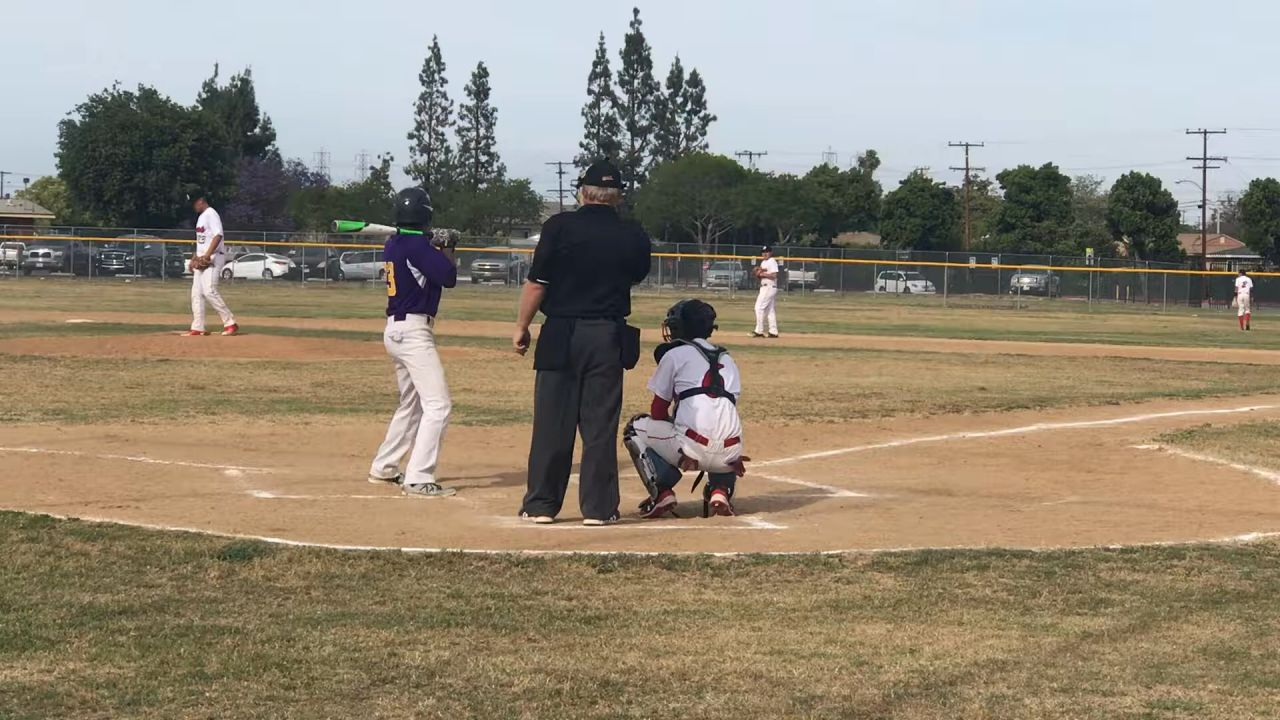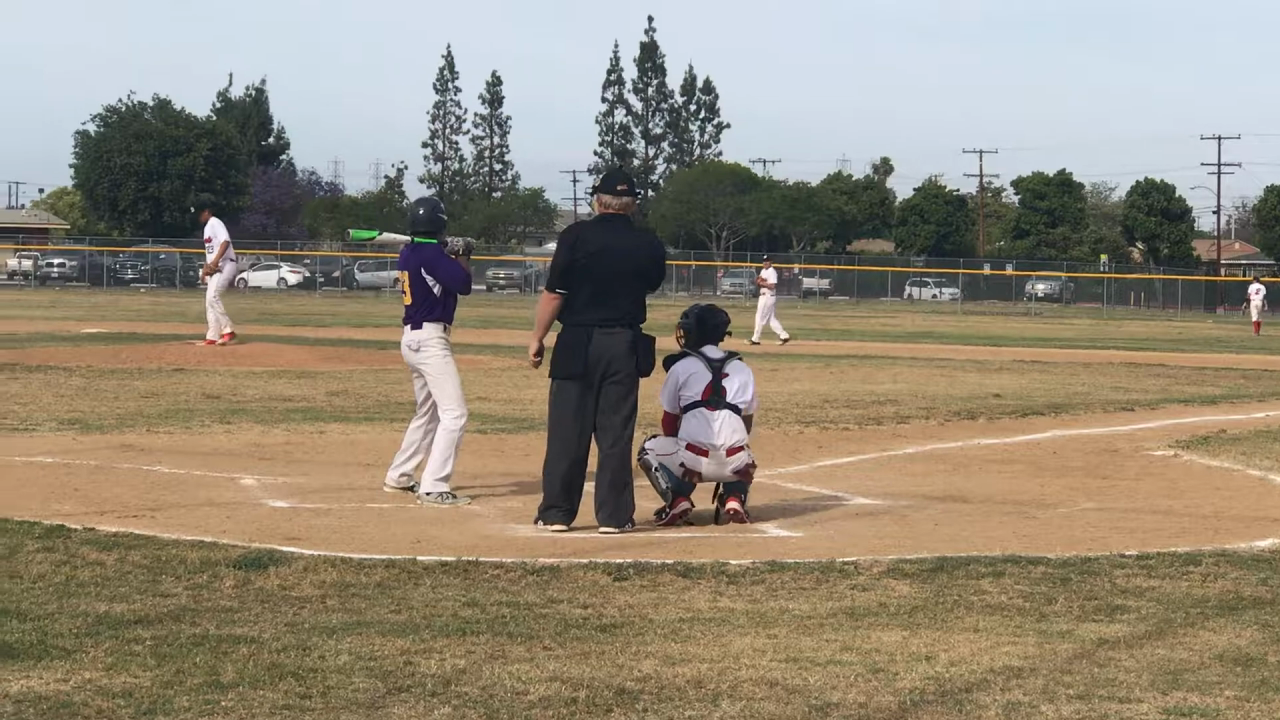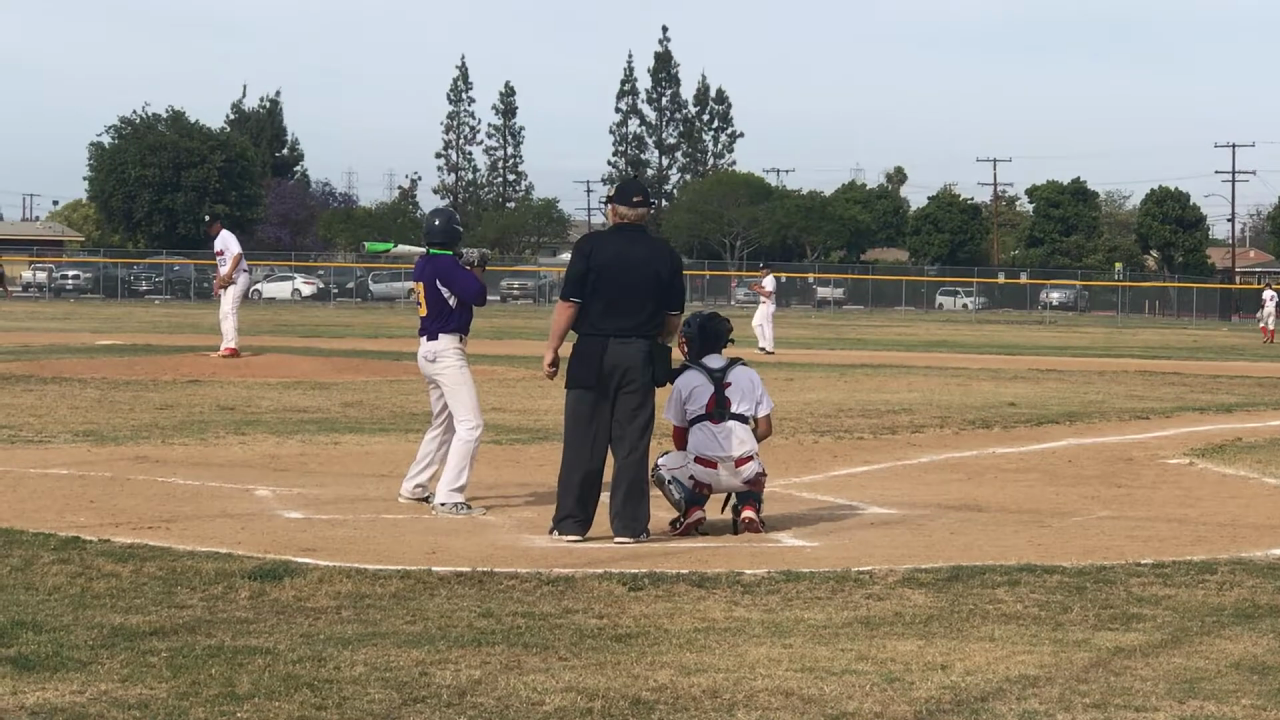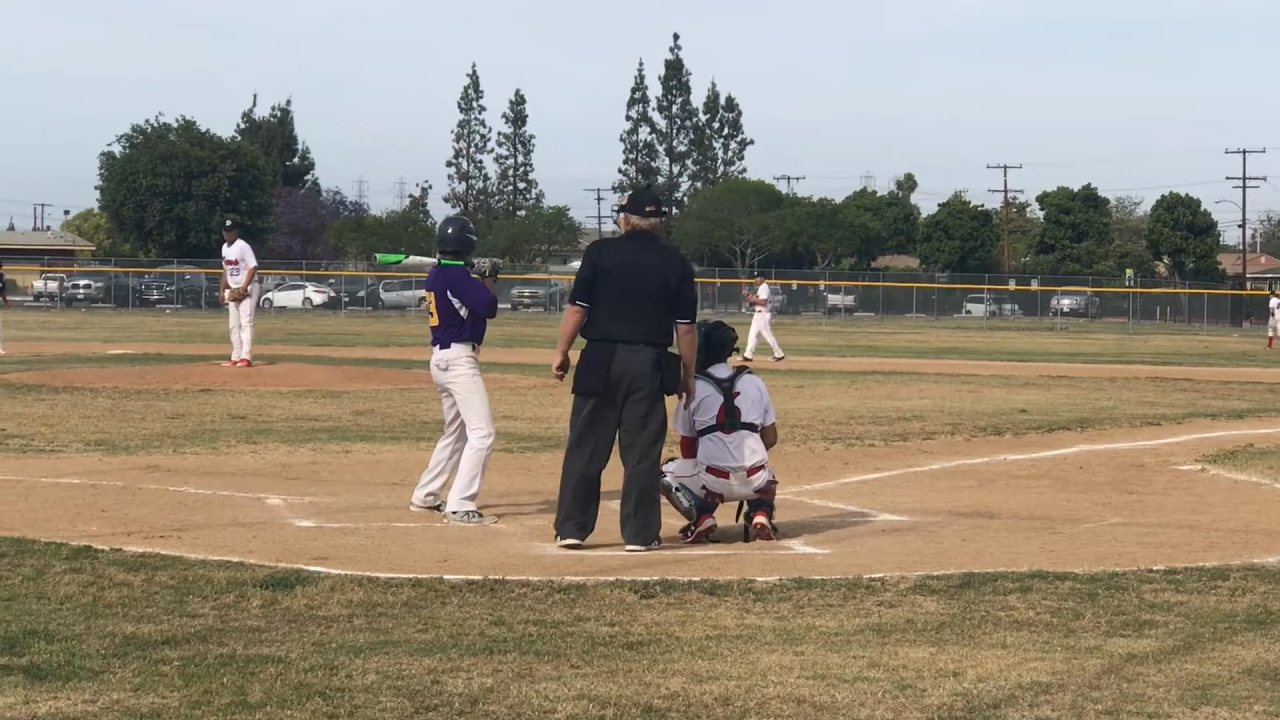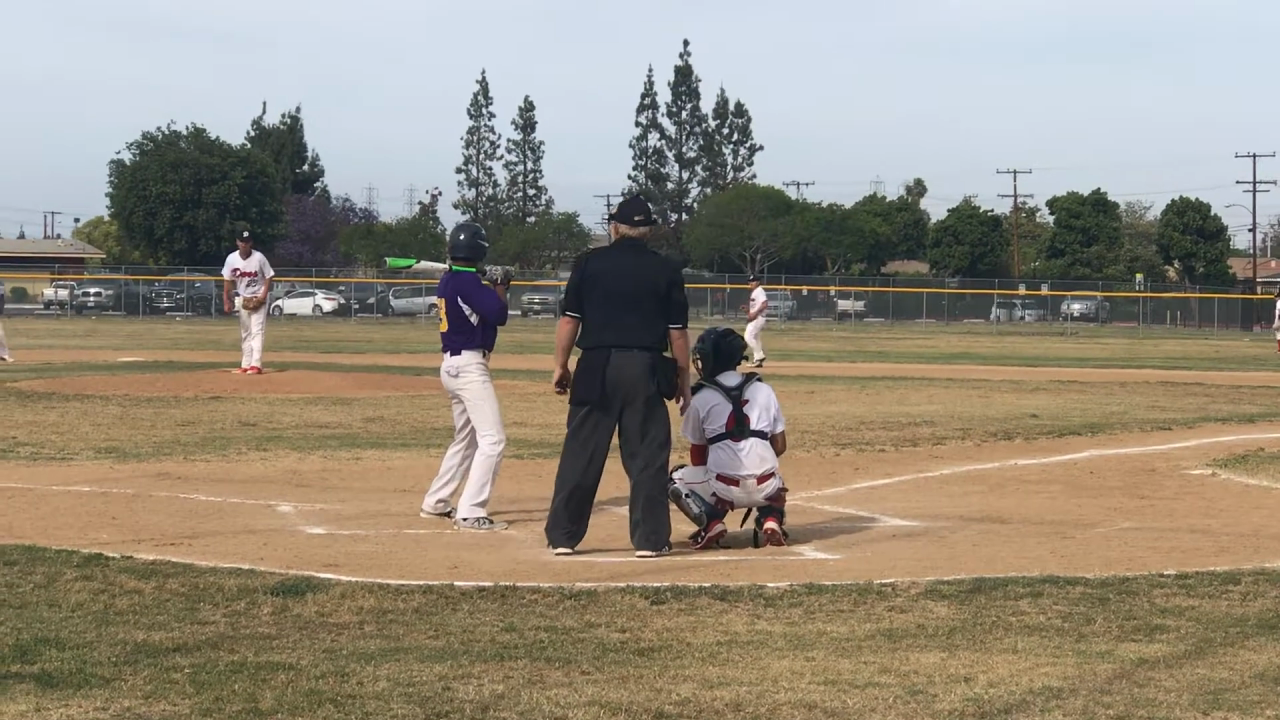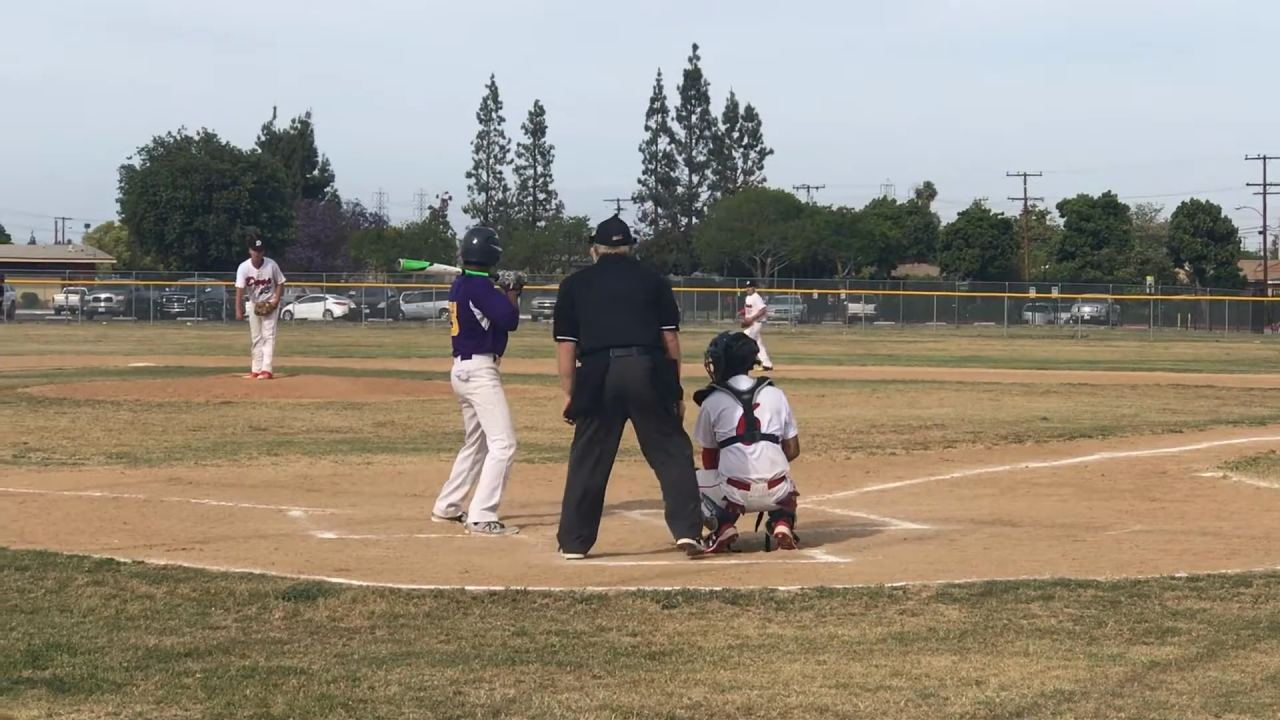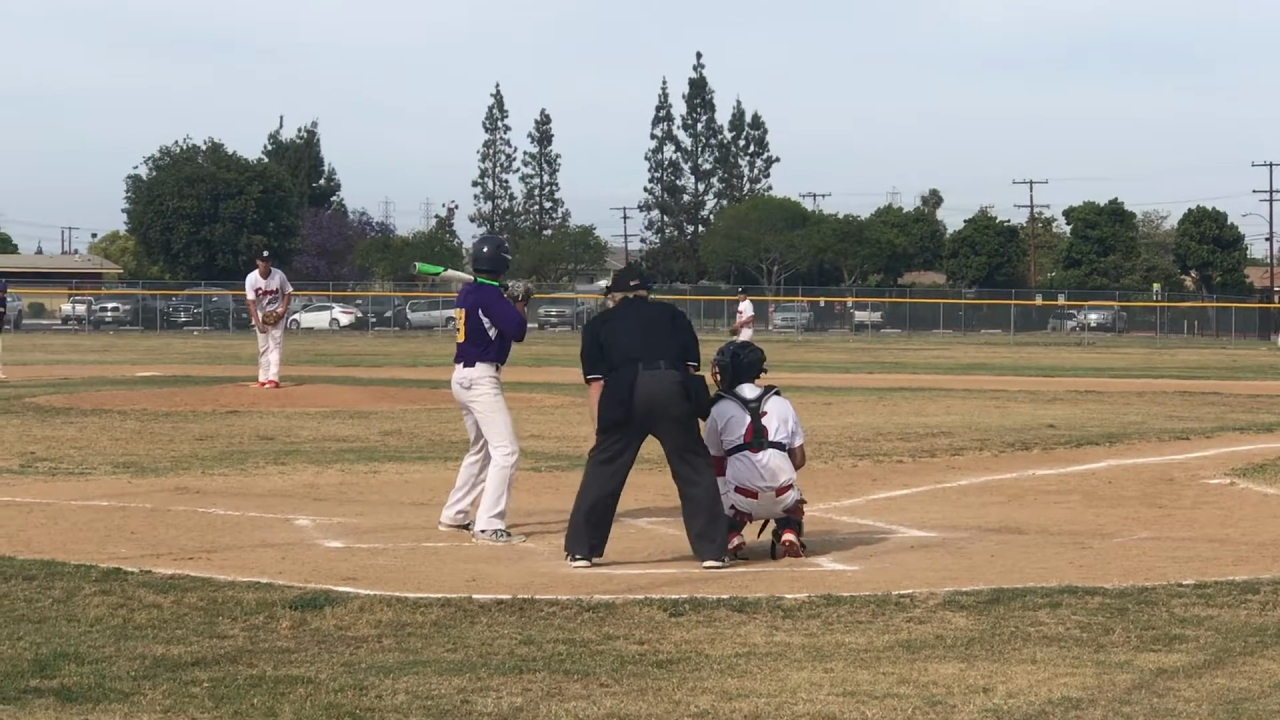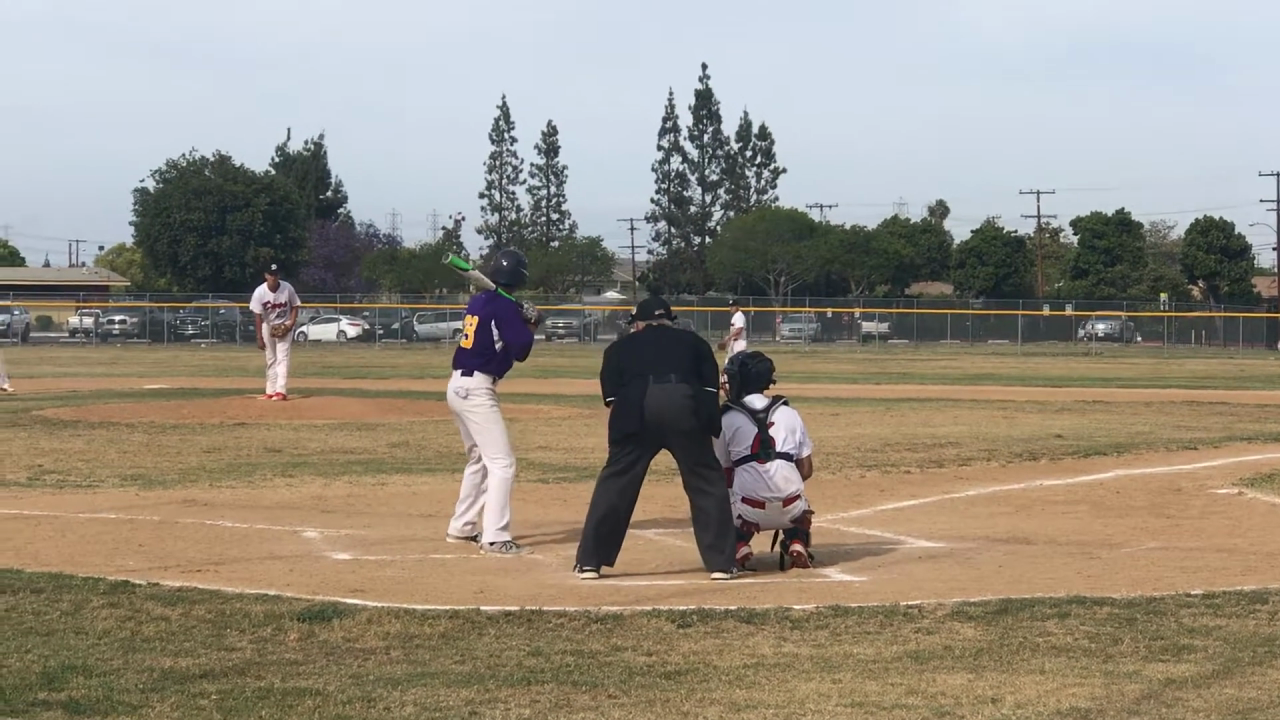
dt=0.3s
person 1, frame 1
left shoulder: (559, 226)
right shoulder: (635, 237)
left elbow: (536, 284)
left wrist: (522, 327)
left hip: (561, 334)
right hip: (608, 337)
left knee: (552, 422)
right knee: (601, 426)
left ankle: (541, 504)
right ankle: (599, 507)
person 1, frame 2
left shoulder: (576, 236)
right shoulder: (650, 245)
left elbow: (554, 294)
left wrist: (537, 338)
left hip: (578, 343)
right hip: (625, 346)
left knee: (567, 430)
right knee: (617, 434)
left ankle: (556, 512)
right ankle: (614, 515)
person 1, frame 3
left shoulder: (591, 245)
right shoulder: (665, 255)
left elbow: (568, 304)
right elbow: (673, 317)
left wrist: (552, 349)
right wrist: (656, 348)
left hip: (592, 354)
right hip: (640, 356)
left knee: (581, 442)
right knee: (632, 444)
left ankle: (570, 523)
right ankle: (629, 525)
person 1, frame 4
left shoulder: (600, 251)
right shoulder: (676, 263)
left elbow: (577, 309)
right elbow: (685, 327)
left wrist: (561, 352)
right wrist: (688, 375)
left hip: (601, 361)
right hip: (650, 364)
left knee: (585, 447)
right knee: (643, 452)
left ankle: (571, 527)
right ankle: (640, 533)
person 1, frame 5
left shoulder: (589, 262)
right shoulder: (666, 269)
left elbow: (569, 320)
right elbow: (677, 332)
left wrist: (561, 366)
right wrist: (684, 379)
left hip: (596, 368)
right hip: (645, 369)
left knee: (580, 454)
right knee: (647, 458)
left ankle: (562, 536)
right ankle: (650, 539)
person 1, frame 6
left shoulder: (575, 283)
right shoulder: (652, 279)
left elbow: (566, 344)
right elbow: (669, 336)
left wrist: (569, 393)
right wrist: (674, 387)
left hip: (597, 376)
right hip: (647, 371)
left knee: (587, 460)
right knee: (672, 452)
left ankle: (574, 541)
right ankle: (688, 530)
person 1, frame 7
left shoulder: (597, 324)
right shoulder: (672, 313)
left elbow: (596, 382)
right elbow: (691, 367)
left wrist: (600, 431)
right wrist: (682, 415)
left hip: (624, 392)
right hip: (673, 386)
left knee: (602, 469)
right knee: (695, 469)
left ankle: (580, 550)
right ankle: (712, 551)
person 1, frame 8
left shoulder: (619, 347)
right shoulder: (693, 341)
left elbow: (614, 401)
right elbow: (710, 390)
left wrist: (620, 449)
left hip: (636, 406)
right hip: (686, 402)
left knee: (615, 481)
right knee: (708, 481)
left ankle: (589, 561)
right ankle: (721, 563)
person 2, frame 1
left shoulder: (394, 244)
right shoulder: (417, 244)
right elbow: (448, 277)
left wrist: (435, 246)
right wrist: (447, 248)
left hip: (397, 329)
right hip: (413, 331)
left knee: (411, 404)
right knee: (437, 405)
left ankle: (383, 468)
right ankle: (418, 479)
person 2, frame 2
left shoulder: (408, 253)
right shoulder: (431, 252)
right elbow: (464, 284)
left wrist: (449, 255)
right wrist: (462, 256)
left hip: (414, 337)
right hip: (430, 339)
left knee: (427, 413)
right knee: (454, 413)
left ankle: (398, 476)
right ankle: (433, 487)
person 2, frame 3
left shoulder: (423, 264)
right shoulder: (446, 264)
right elbow: (478, 296)
left wrist: (467, 267)
right wrist: (477, 267)
left hip: (430, 349)
right hip: (446, 350)
left knee: (443, 424)
right knee: (470, 424)
left ankle: (414, 488)
right ankle: (449, 498)
person 2, frame 4
left shoulder: (436, 274)
right shoulder: (457, 275)
right elbow: (489, 307)
left wrist: (479, 279)
right wrist: (489, 279)
left hip: (443, 358)
right hip: (459, 360)
left knee: (456, 433)
right knee: (482, 433)
left ankle: (425, 496)
right ankle: (460, 507)
person 2, frame 5
left shoulder: (448, 280)
right shoulder: (468, 281)
right elbow: (499, 315)
left wrist: (491, 286)
right wrist: (500, 286)
left hip: (454, 365)
right hip: (469, 366)
left knee: (466, 439)
right knee: (492, 439)
left ankle: (435, 502)
right ankle: (470, 513)
person 2, frame 6
left shoulder: (460, 284)
right shoulder: (480, 285)
right elbow: (510, 320)
left wrist: (503, 291)
right wrist: (512, 292)
left hip: (464, 368)
right hip: (479, 370)
left knee: (476, 443)
right knee: (502, 444)
left ankle: (446, 507)
right ankle: (481, 517)
person 2, frame 7
left shoulder: (467, 292)
right shoulder: (490, 293)
right elbow: (517, 332)
left wrist: (509, 301)
right wrist: (520, 303)
left hip: (464, 376)
right hip: (481, 379)
left knee: (481, 449)
right knee: (505, 451)
left ankle: (453, 515)
right ankle: (489, 526)
person 2, frame 8
left shoulder: (478, 301)
right shoulder: (505, 306)
right elbow: (520, 352)
left wrist: (521, 320)
right wrist: (531, 325)
left hip: (460, 386)
right hip: (477, 389)
left knee: (479, 460)
right knee: (502, 463)
left ankle: (461, 527)
right ankle: (495, 538)
person 3, frame 1
left shoulder: (675, 355)
right shoulder: (729, 362)
left elbow: (658, 411)
left wrist: (670, 439)
left hip: (690, 447)
right hip: (727, 453)
left knee: (637, 428)
left ankle: (661, 492)
right ankle: (721, 491)
person 3, frame 2
left shoulder: (681, 366)
right shoulder: (743, 369)
left elbow: (669, 423)
left wrist: (680, 448)
left hip: (694, 460)
right hip: (733, 463)
left knee: (650, 449)
left ankle: (676, 499)
right ankle: (735, 499)
person 3, frame 3
left shoulder: (685, 380)
right shoulder: (749, 375)
left elbow: (679, 437)
right elbow: (764, 429)
left hip: (704, 472)
right hip: (744, 472)
left knee: (662, 466)
left ankle: (690, 509)
right ankle: (749, 508)
person 3, frame 4
left shoulder: (693, 389)
right shoulder: (755, 383)
left elbow: (688, 447)
right elbow: (770, 438)
left wrist: (700, 467)
left hip: (713, 482)
right hip: (754, 481)
left knee: (668, 472)
left ankle: (700, 517)
right ankle: (761, 514)
person 3, frame 5
left shoulder: (701, 398)
right shoulder: (764, 390)
left elbow: (697, 455)
right elbow: (780, 446)
left hip: (724, 489)
right hip: (763, 488)
left knee: (677, 479)
left ankle: (710, 523)
right ankle: (771, 520)
person 3, frame 6
left shoulder: (712, 401)
right shoulder: (776, 394)
left elbow: (710, 460)
right elbow: (792, 450)
left hip: (735, 493)
right hip: (775, 492)
left ankle: (722, 527)
right ankle: (782, 525)
person 3, frame 7
left shoulder: (719, 409)
right shoulder: (782, 403)
left elbow: (716, 466)
right elbow: (799, 460)
left hip: (742, 501)
right hip: (782, 499)
left ankle: (730, 536)
right ankle: (790, 535)
person 3, frame 8
left shoulder: (727, 420)
right shoulder: (790, 414)
left elbow: (724, 477)
right elbow: (806, 470)
left hip: (749, 512)
right hip: (790, 511)
left ankle: (737, 546)
right ankle: (797, 545)
